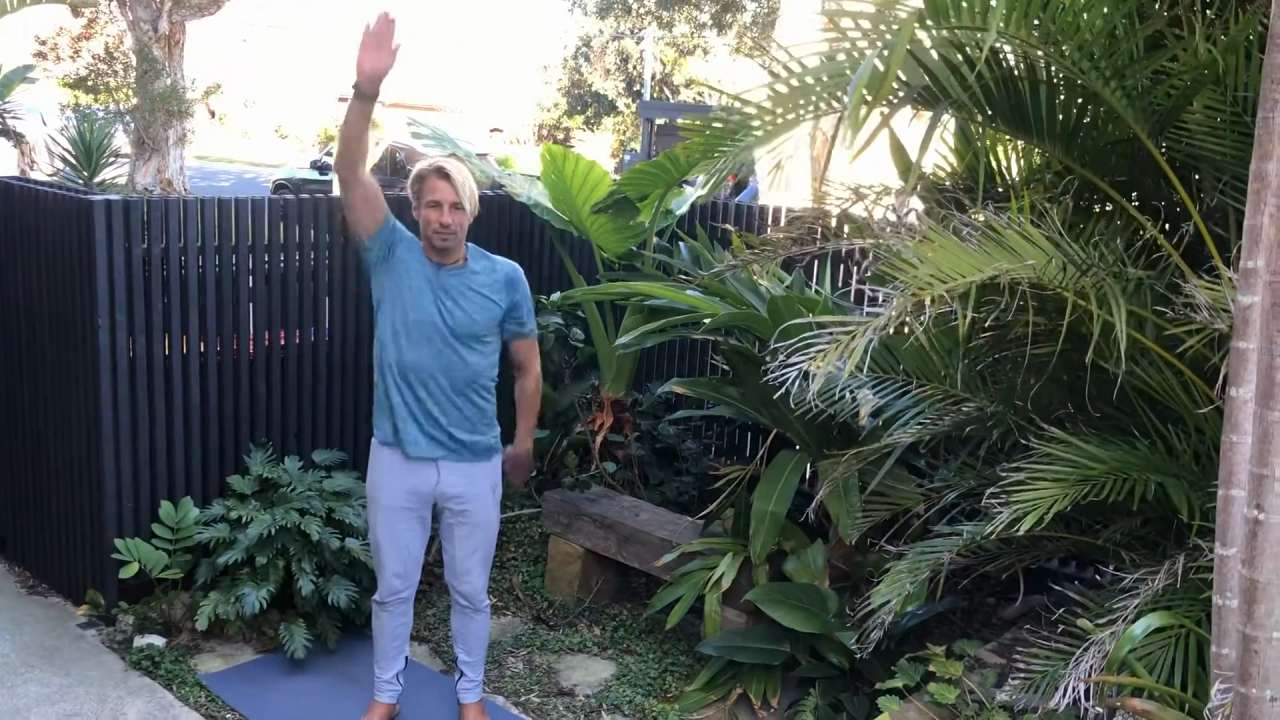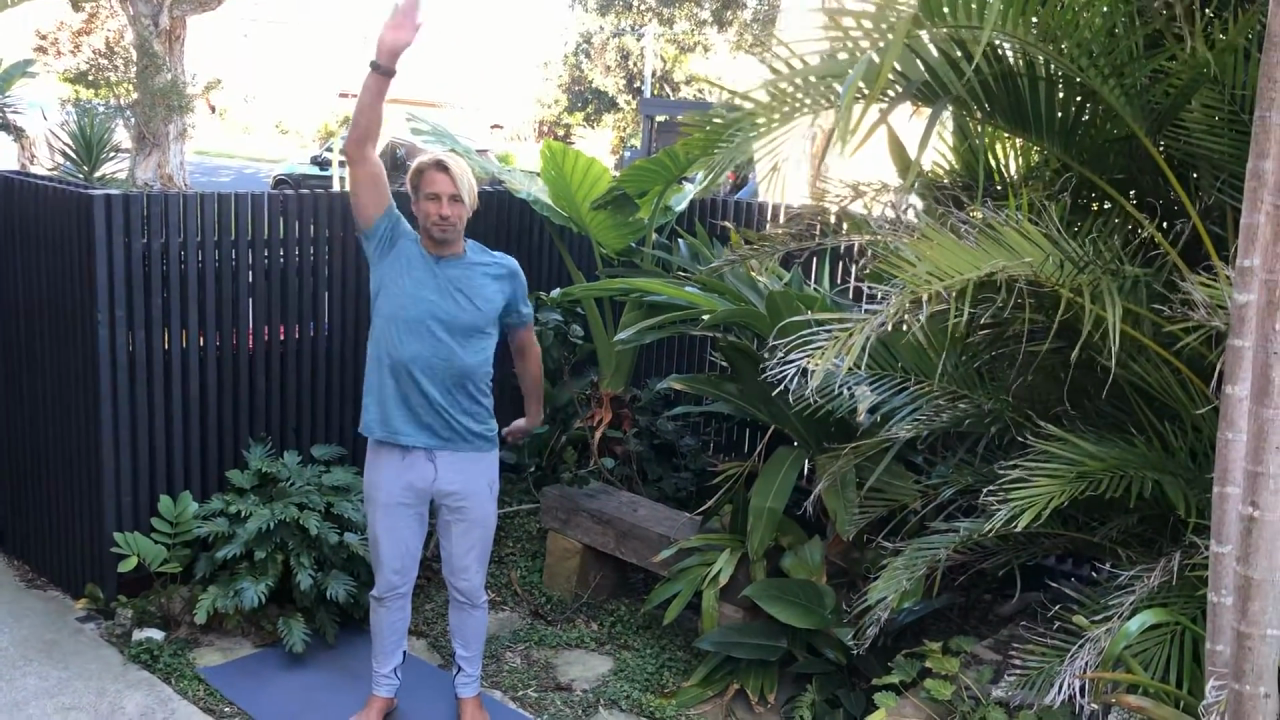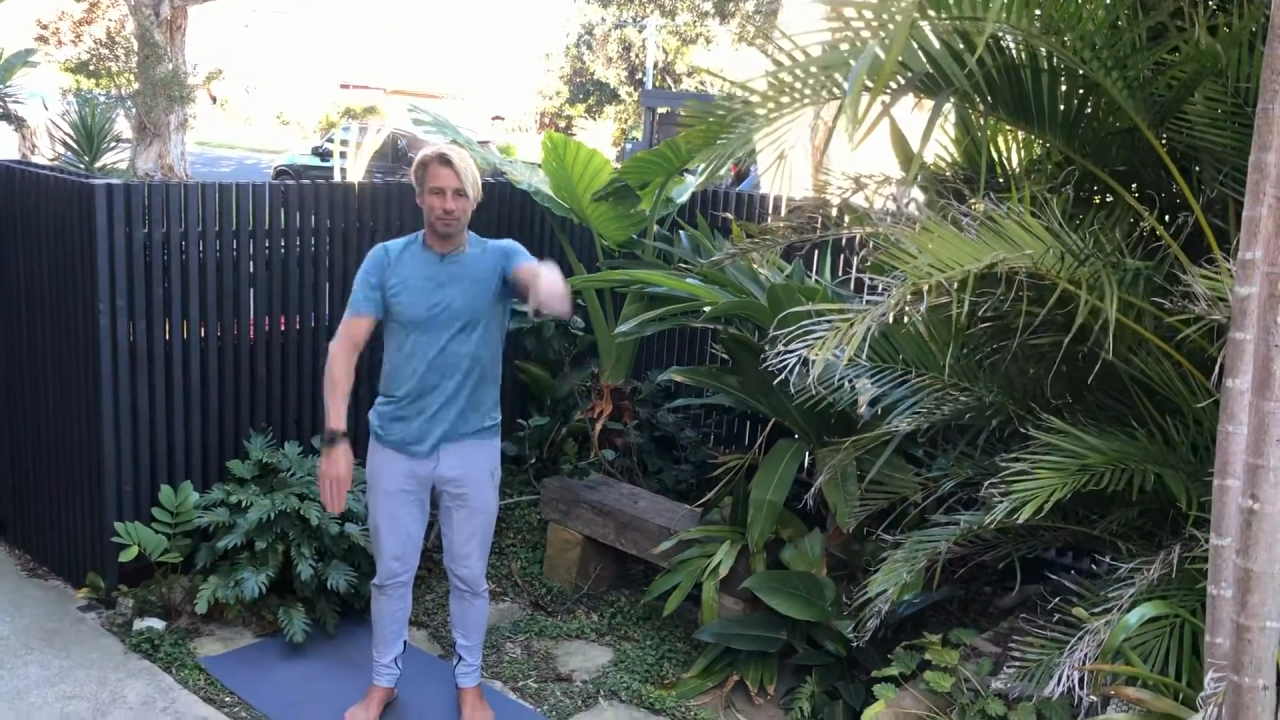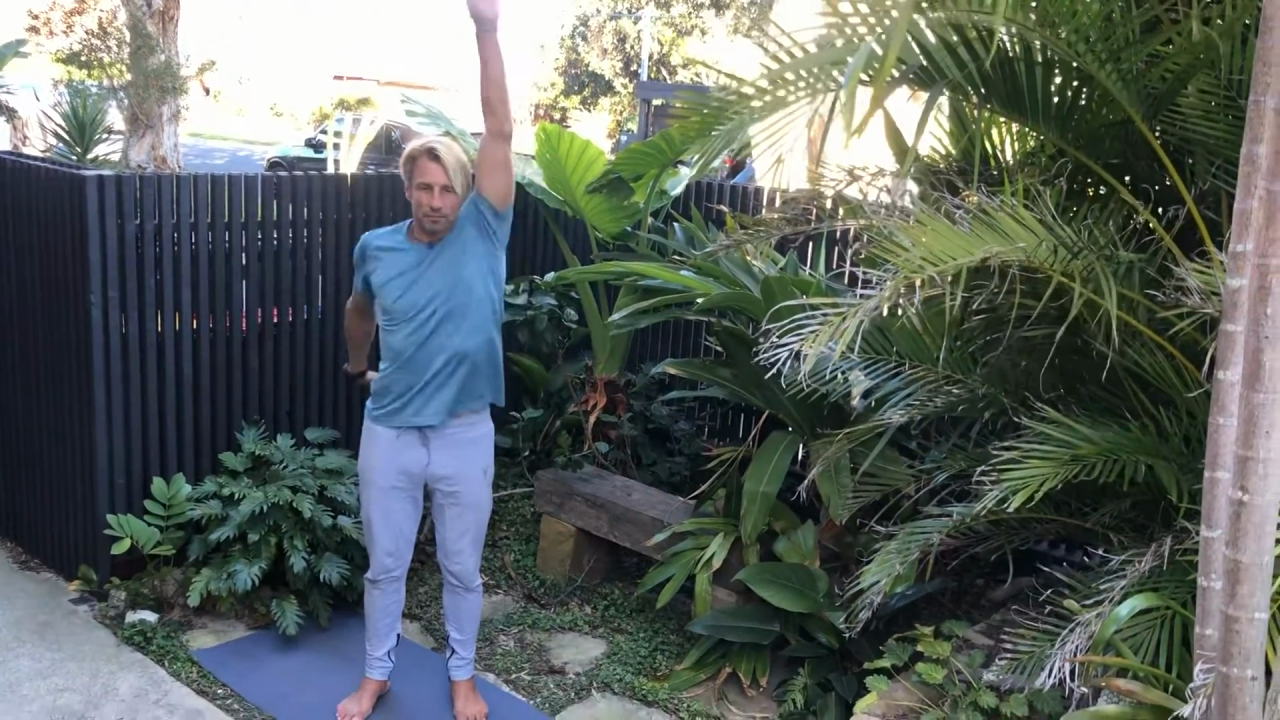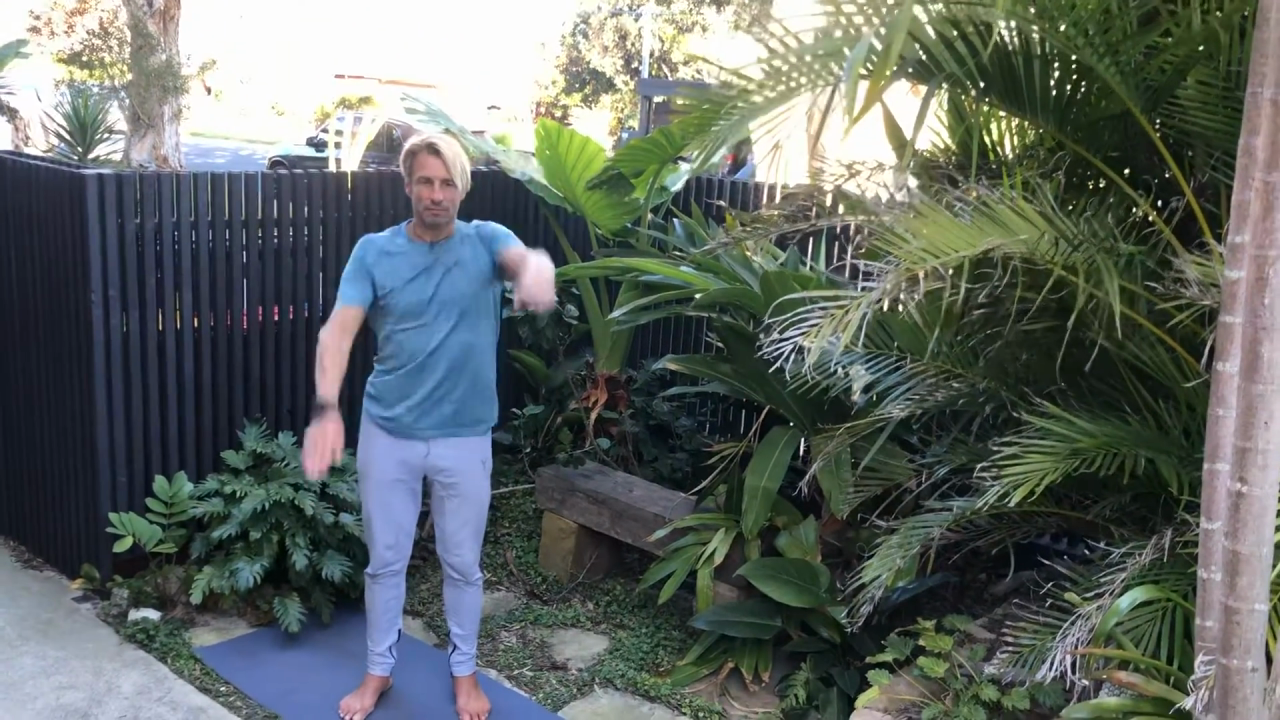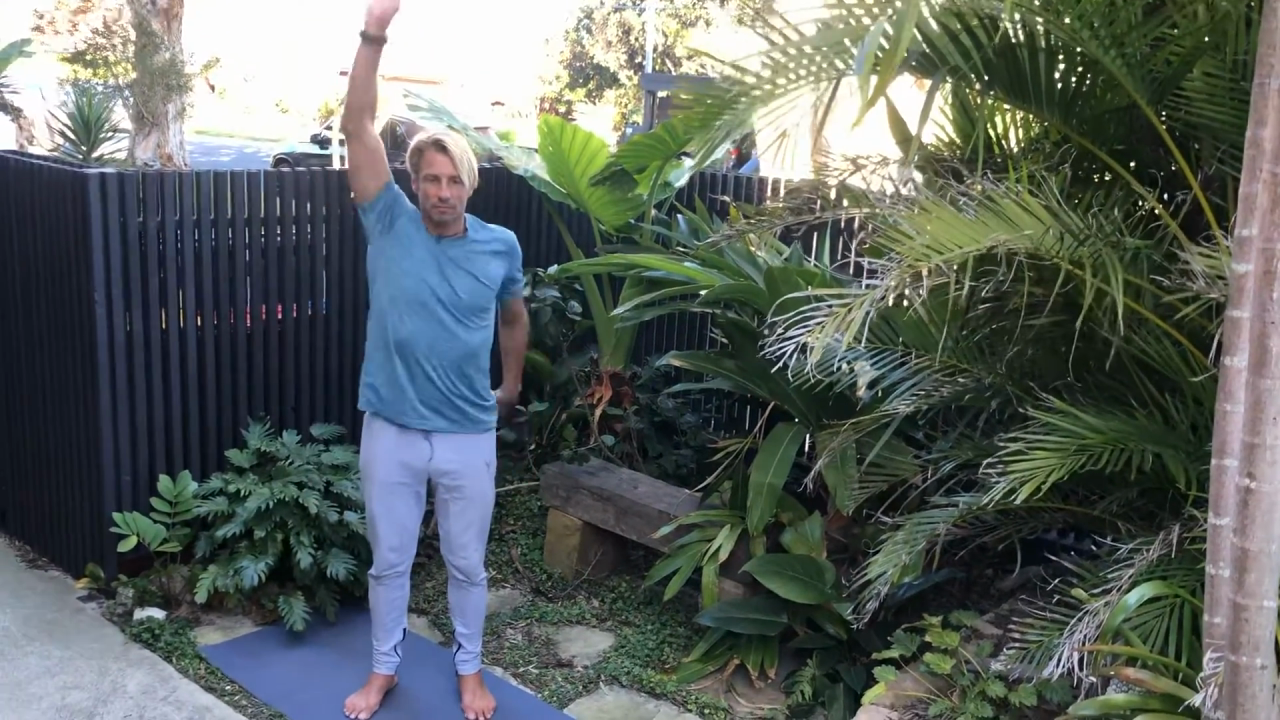
dt=0.4s
person 1, frame 1
left shoulder: (505, 277)
right shoulder: (391, 259)
left elbow: (528, 365)
right elbow: (350, 172)
left wrist: (525, 440)
right wrist: (366, 89)
left hip: (476, 464)
right hip: (398, 459)
left knee: (470, 591)
right knee: (393, 588)
person 1, frame 2
left shoulder: (502, 272)
right shoulder: (389, 250)
left elbow: (526, 349)
right elbow: (359, 161)
left wrist: (534, 411)
right wrist: (384, 66)
left hip: (470, 459)
right hip: (394, 455)
left knee: (467, 586)
right knee: (391, 583)
person 1, frame 3
left shoulder: (497, 258)
right shoulder: (385, 260)
left elbow: (535, 273)
right elbow: (345, 347)
left wrist: (550, 286)
right wrist: (334, 436)
left hip: (471, 446)
right hip: (395, 445)
left knee: (468, 576)
right knee: (392, 573)
person 1, frame 4
left shoulder: (484, 234)
right shoulder: (374, 247)
left elbow: (500, 133)
right wrist: (358, 365)
left hip: (465, 435)
right hip: (388, 434)
left knee: (462, 569)
right knee: (385, 567)
person 1, frame 5
left shoulder: (487, 240)
right shoulder: (374, 251)
left elbow: (525, 261)
right elbow: (339, 331)
left wrist: (535, 270)
right wrist: (326, 409)
left hip: (464, 436)
right hip: (388, 433)
left knee: (462, 564)
right knee: (385, 561)
left ankle: (464, 672)
right ankle: (378, 672)
person 1, frame 6
left shoulder: (500, 246)
right shoulder: (388, 225)
left elbow: (515, 322)
right elbow: (357, 128)
left wrist: (512, 384)
left hip: (468, 437)
right hip: (390, 432)
left knee: (466, 564)
right knee: (389, 561)
